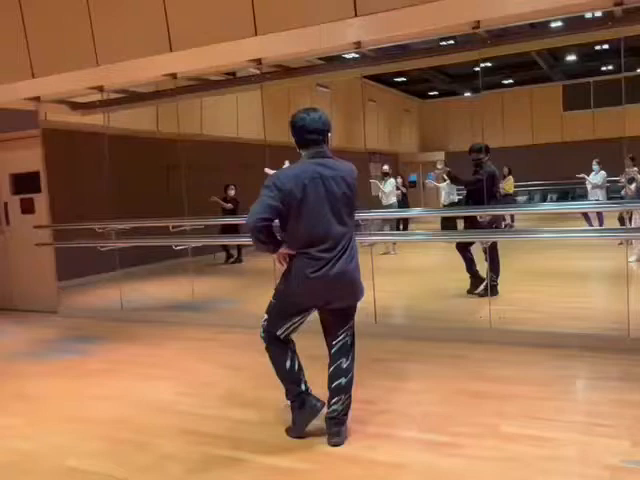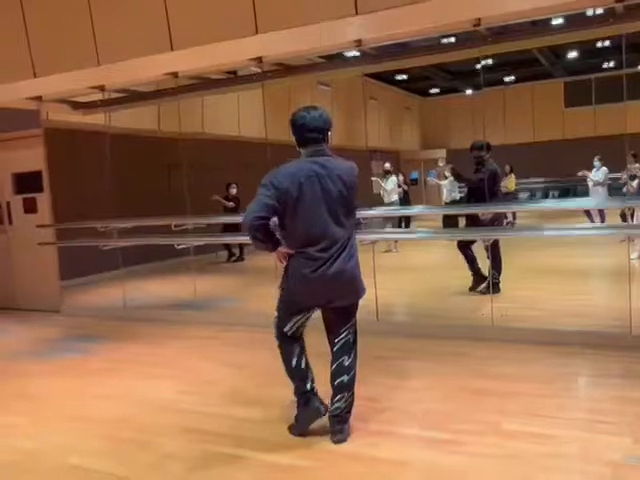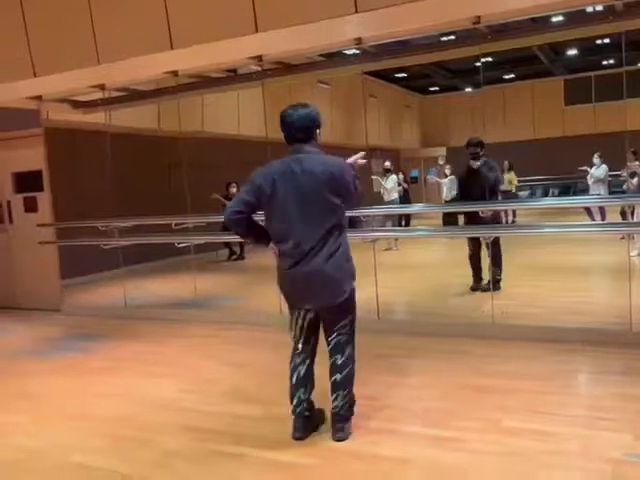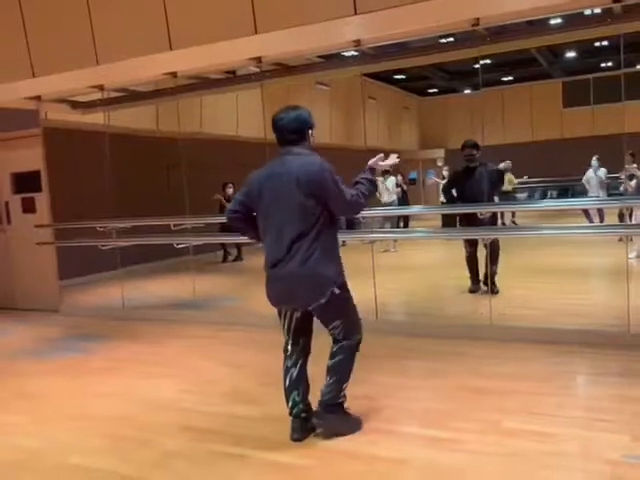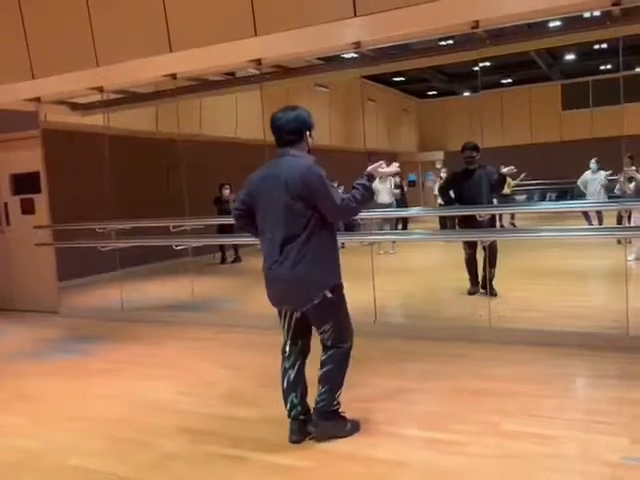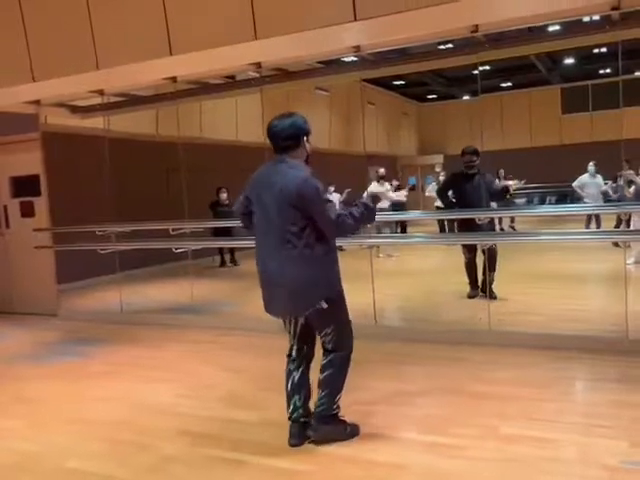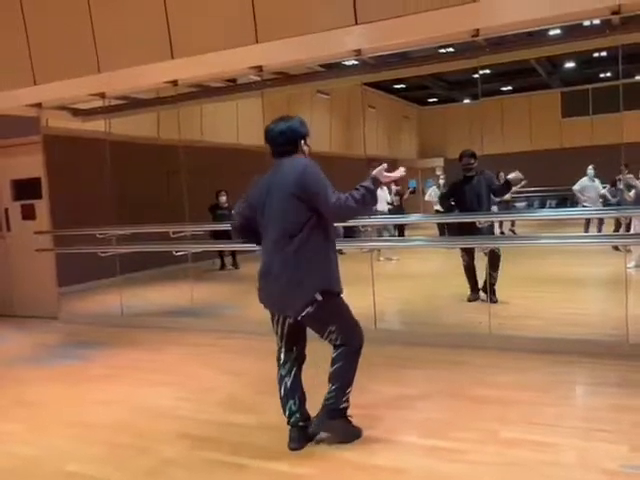
dt=0.2s
person 1, frame 1
left shoulder: (285, 180)
right shoulder: (349, 172)
left elbow: (256, 223)
left wrist: (276, 246)
left hip: (302, 278)
right hip: (344, 278)
left knee: (273, 334)
right knee: (341, 350)
left ankle: (302, 402)
right ankle: (336, 423)
person 1, frame 2
left shoulder: (282, 177)
right shoulder: (349, 171)
left elbow: (253, 221)
left wrist: (276, 245)
left hip: (302, 277)
right hip: (344, 276)
left knee: (286, 336)
right knee: (344, 347)
left ankle: (309, 402)
right ankle: (339, 421)
person 1, frame 3
left shoulder: (265, 175)
right shoulder: (335, 168)
left elbow: (234, 216)
right elbow: (349, 201)
left wrist: (268, 238)
right wrist: (352, 170)
left hip: (295, 276)
right hip: (335, 275)
left knee: (301, 346)
right knee: (342, 346)
left ankle: (303, 416)
right ankle: (342, 420)
person 1, frame 4
left shoulder: (260, 177)
right shoulder: (315, 167)
left elbow: (235, 215)
right elbow: (349, 205)
right wrist: (371, 172)
left hip: (281, 278)
right hip: (319, 275)
left knee: (294, 347)
right knee: (347, 336)
left ankle: (299, 418)
right ankle: (330, 410)
person 1, frame 5
left shoulder: (260, 177)
right shoulder: (307, 169)
left elbow: (241, 215)
right elbow: (340, 211)
right wrist: (368, 179)
left hip: (279, 279)
right hip: (314, 276)
left knee: (293, 347)
right knee: (338, 343)
left ankle: (298, 420)
right ankle: (326, 417)
person 1, frame 6
left shoulder: (258, 180)
right shoulder: (302, 179)
left elbow: (247, 218)
right elbow: (335, 226)
right wrist: (372, 201)
left hip: (277, 284)
right hip: (313, 283)
left knee: (299, 349)
right knee: (338, 347)
left ankle: (298, 423)
right ankle: (325, 422)
person 1, frame 7
left shoulder: (262, 184)
right shoulder: (304, 170)
left elbow: (242, 226)
right elbow: (338, 209)
right wrist: (374, 182)
left hip: (275, 286)
right hip: (310, 284)
left knee: (289, 356)
right knee: (349, 341)
left ankle: (298, 427)
right ankle: (333, 414)
person 2, frame 1
left shoulder: (489, 171)
right shoulder: (479, 171)
left elbow: (468, 183)
left wrist: (450, 174)
left hip: (489, 218)
right hip: (476, 218)
left knee: (490, 252)
right knee: (462, 245)
left ankle: (492, 285)
right ankle: (476, 278)
person 2, frame 2
left shoulder: (491, 169)
right shoulder: (480, 169)
left elbow: (472, 181)
left wrist: (454, 172)
left hip: (491, 216)
right hip: (476, 215)
left knee: (492, 249)
right knee: (463, 244)
left ankle: (494, 283)
right ankle: (479, 276)
person 2, frame 3
left shoulder: (490, 166)
right shoulder: (468, 170)
left elbow: (491, 184)
right elbow: (462, 189)
left wrist: (479, 168)
right wrist: (464, 203)
left hip: (489, 214)
right hip: (472, 215)
left knee: (493, 247)
right knee: (473, 249)
left ankle: (495, 280)
right ankle: (477, 280)
person 2, frame 4
left shoulder: (488, 169)
right shoulder: (458, 174)
left elbow: (496, 187)
right elbow: (446, 189)
left wrist: (500, 172)
right wrist: (454, 202)
left hip: (487, 215)
right hip: (467, 217)
left knee: (492, 247)
right knee: (470, 250)
left ankle: (490, 280)
right ankle: (475, 281)
person 2, frame 5
left shoulder: (487, 171)
right shoulder: (457, 176)
left elbow: (496, 189)
right elbow: (443, 190)
left wrist: (502, 176)
right wrist: (452, 203)
left hip: (486, 218)
right hip: (466, 219)
left knee: (491, 250)
right knee: (469, 252)
left ankle: (487, 283)
right ankle: (474, 283)
person 2, frame 6
left shoulder: (486, 178)
right shoulder: (455, 178)
left elbow: (495, 196)
right elbow: (441, 192)
left wrist: (506, 188)
right wrist: (452, 206)
left hip: (485, 222)
right hip: (466, 223)
left knee: (491, 253)
right knee: (469, 256)
left ankle: (487, 286)
right ankle: (474, 286)
person 2, frame 7
left shoulder: (486, 176)
right shoulder: (457, 184)
left elbow: (498, 192)
right elbow: (443, 199)
left wrist: (509, 181)
right wrist: (452, 209)
left hip: (484, 225)
right hip: (464, 227)
left knee: (494, 254)
right knee: (467, 260)
left ankle: (489, 287)
right ankle: (474, 290)
